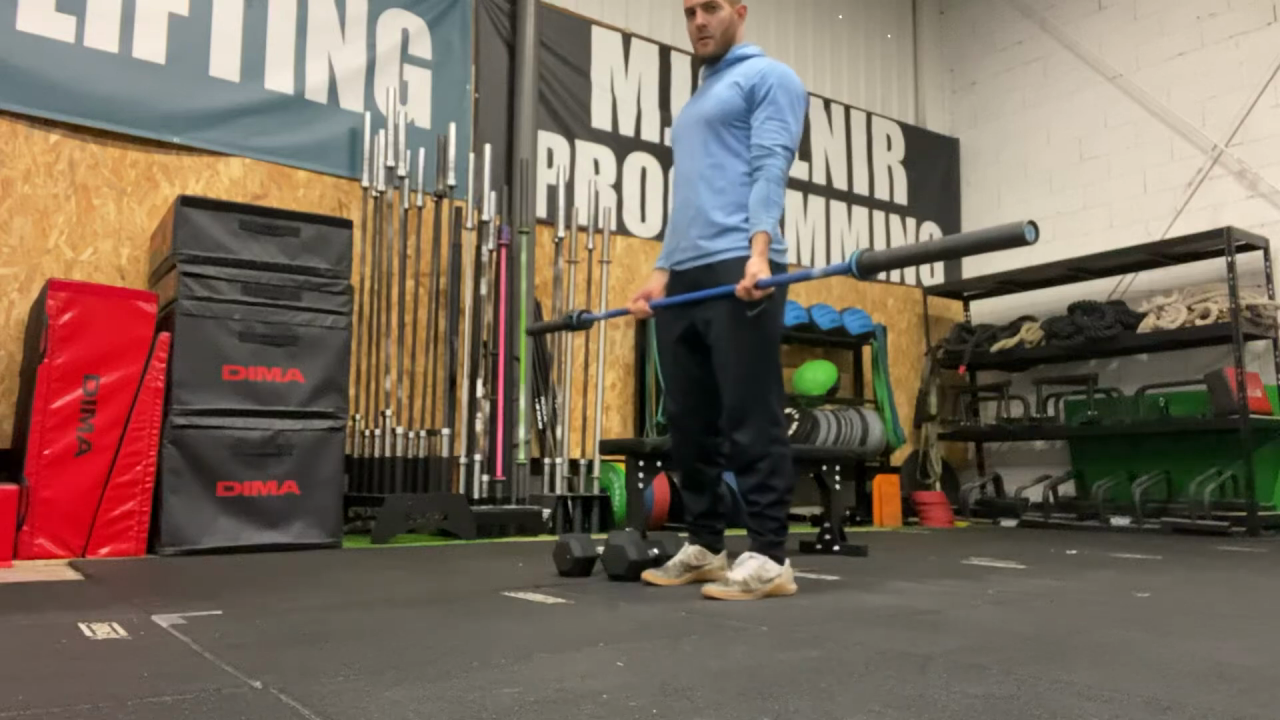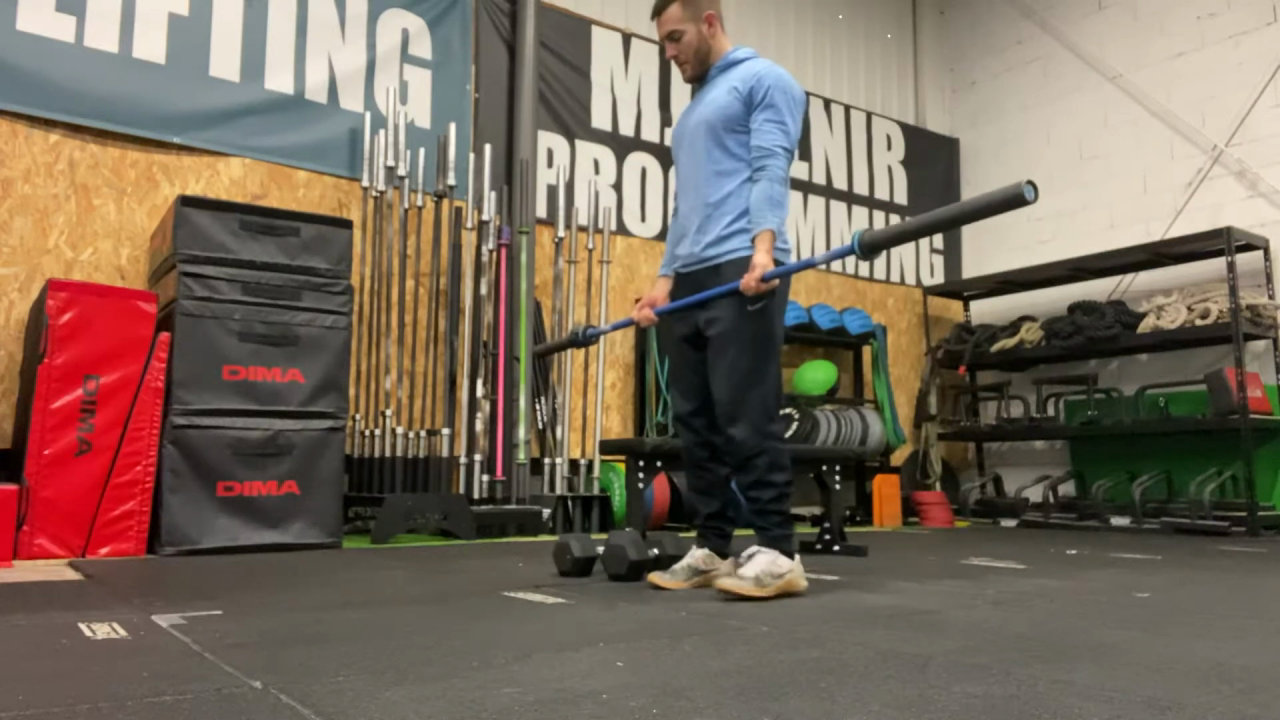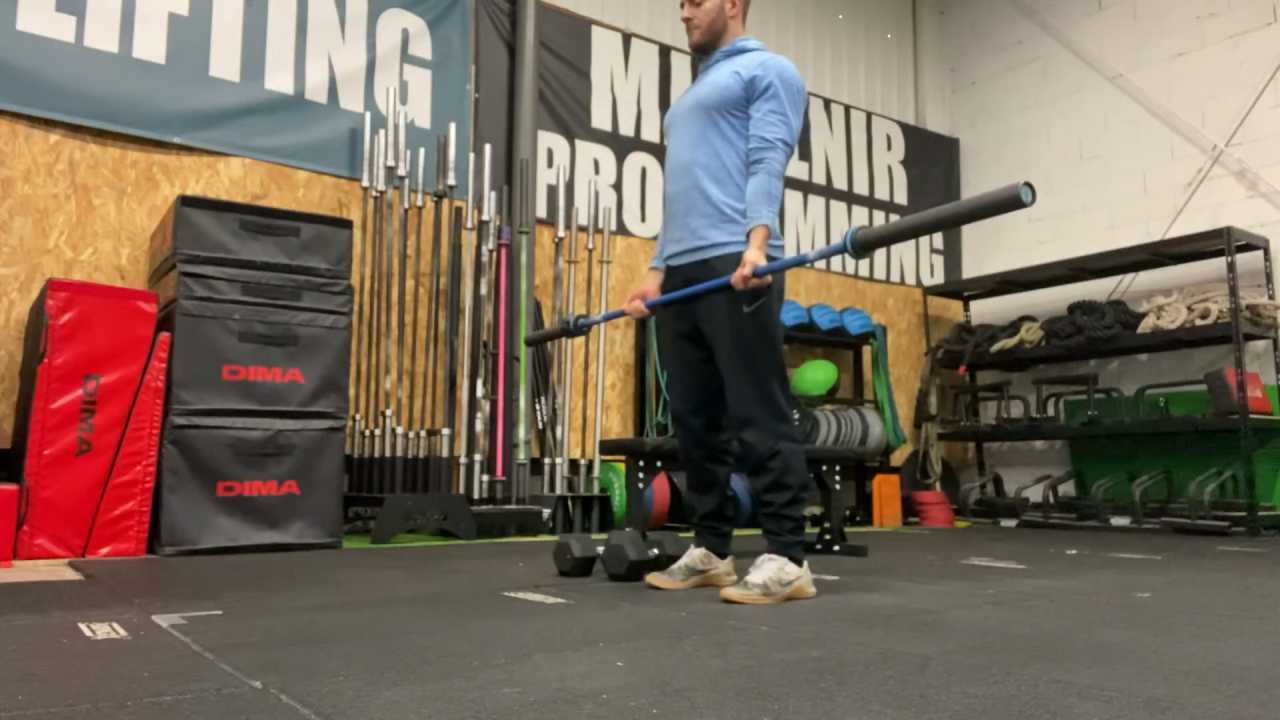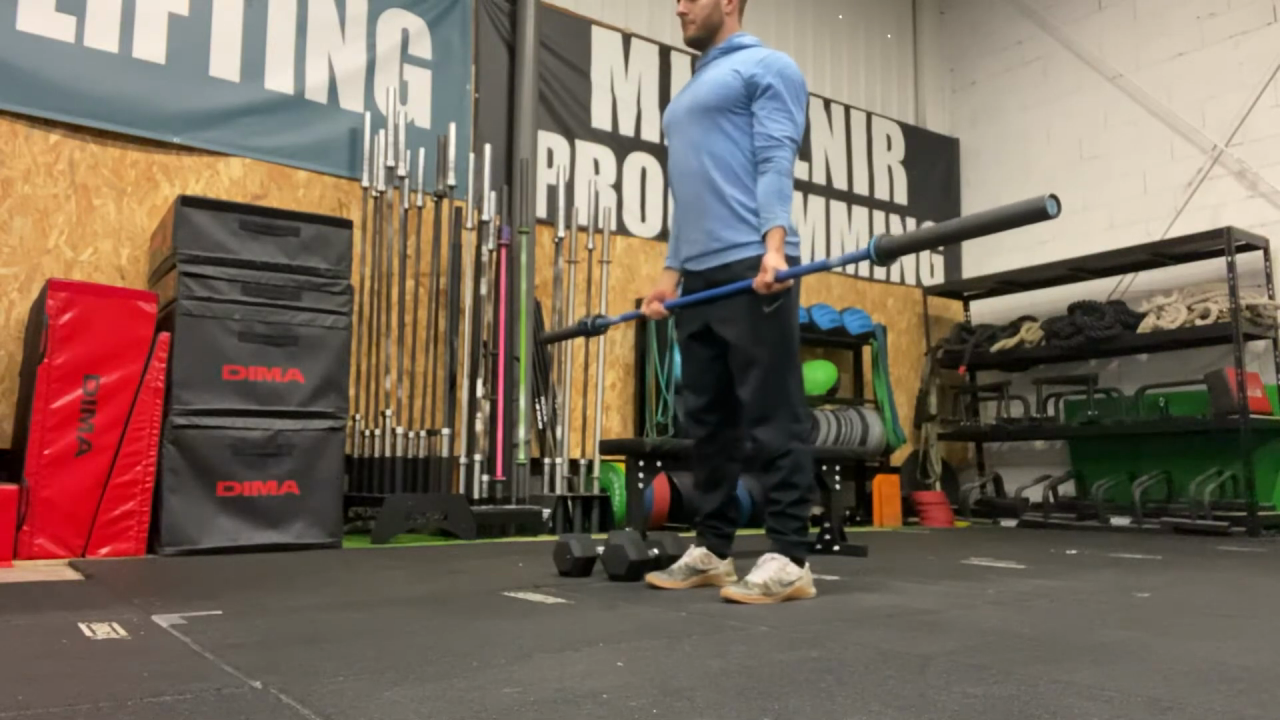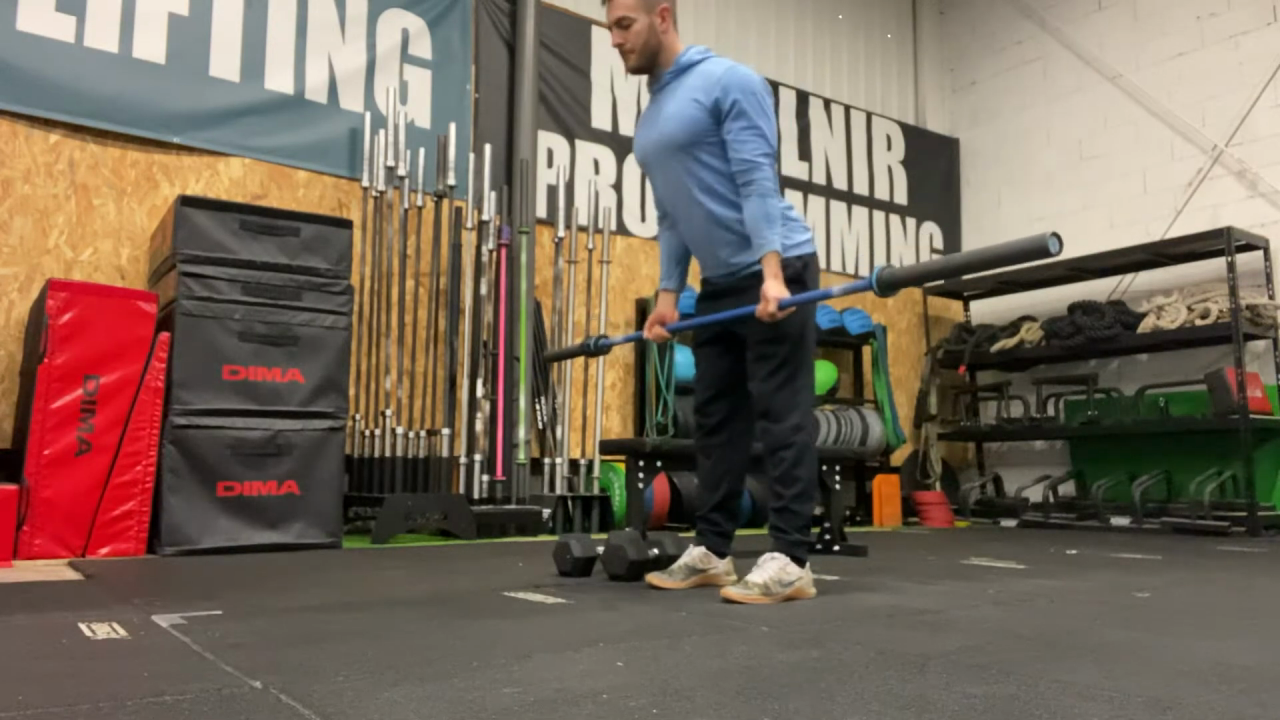
dt=1s
person 1, frame 1
left shoulder: (769, 78)
right shoulder: (693, 106)
left elbow: (770, 169)
left wrist: (759, 251)
right wrist: (661, 272)
left hip: (738, 270)
right hip: (685, 278)
left knee: (750, 416)
right knee: (688, 419)
left ankle: (768, 556)
right ankle: (704, 545)
person 1, frame 2
left shoulder: (765, 81)
right shoulder: (693, 112)
left elbow: (770, 172)
left wrist: (763, 248)
right wrist: (664, 279)
left hip: (742, 271)
right hip: (691, 280)
left knee: (744, 412)
right knee: (696, 421)
left ankle: (777, 552)
right ankle: (712, 549)
person 1, frame 3
left shoulder: (768, 71)
right shoulder: (691, 96)
left elbow: (767, 163)
left wrist: (756, 242)
right wrist: (656, 270)
left hip: (735, 264)
right hip: (683, 272)
left knee: (758, 414)
right knee: (695, 418)
left ankle: (787, 558)
right ankle: (711, 550)
person 1, frame 4
left shoulder: (768, 67)
right shoulder: (689, 94)
left elbow: (775, 163)
left wrist: (774, 245)
right wrist: (671, 272)
left hip: (751, 268)
right hip: (700, 276)
left knee: (770, 414)
right knee: (706, 418)
left ankle: (789, 558)
right ankle: (712, 549)
person 1, frame 5
left shoulder: (728, 82)
right shoulder: (650, 118)
left elbow: (758, 183)
left wrist: (772, 273)
right wrist: (667, 294)
left hip: (774, 274)
right hip: (719, 286)
left knee: (782, 416)
right knee: (717, 418)
left ankle: (790, 559)
right ankle: (712, 549)
